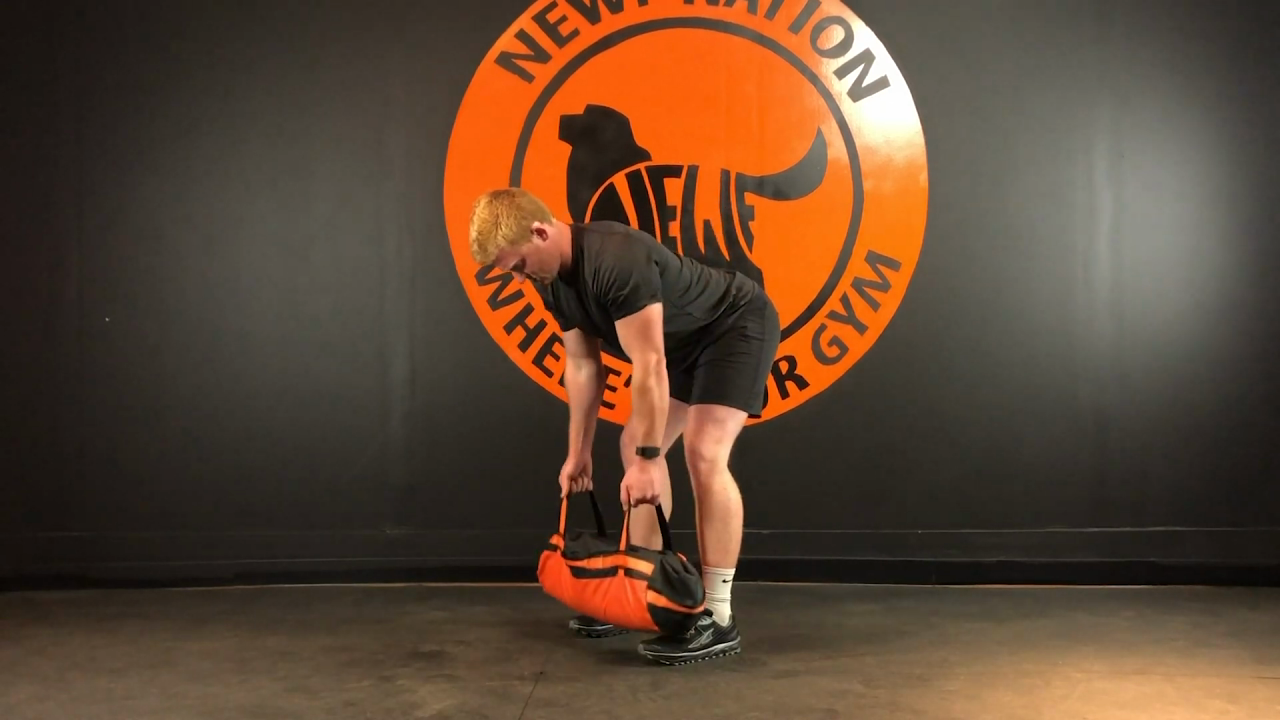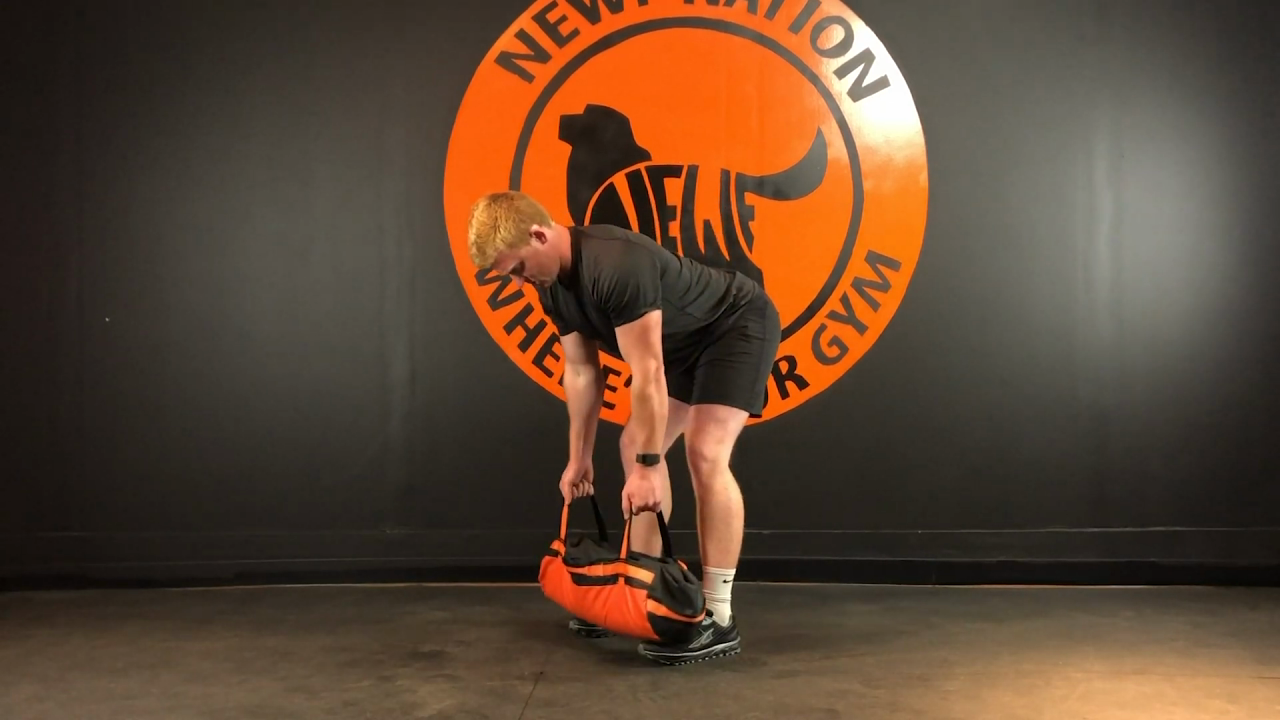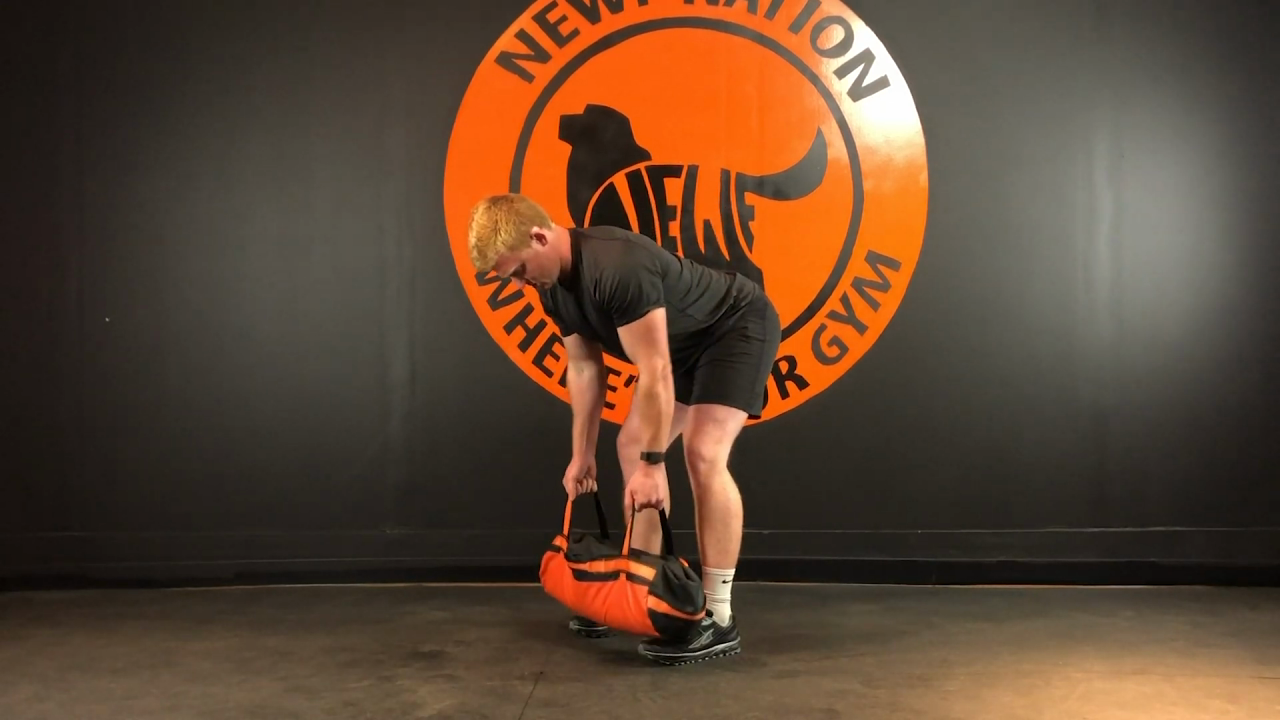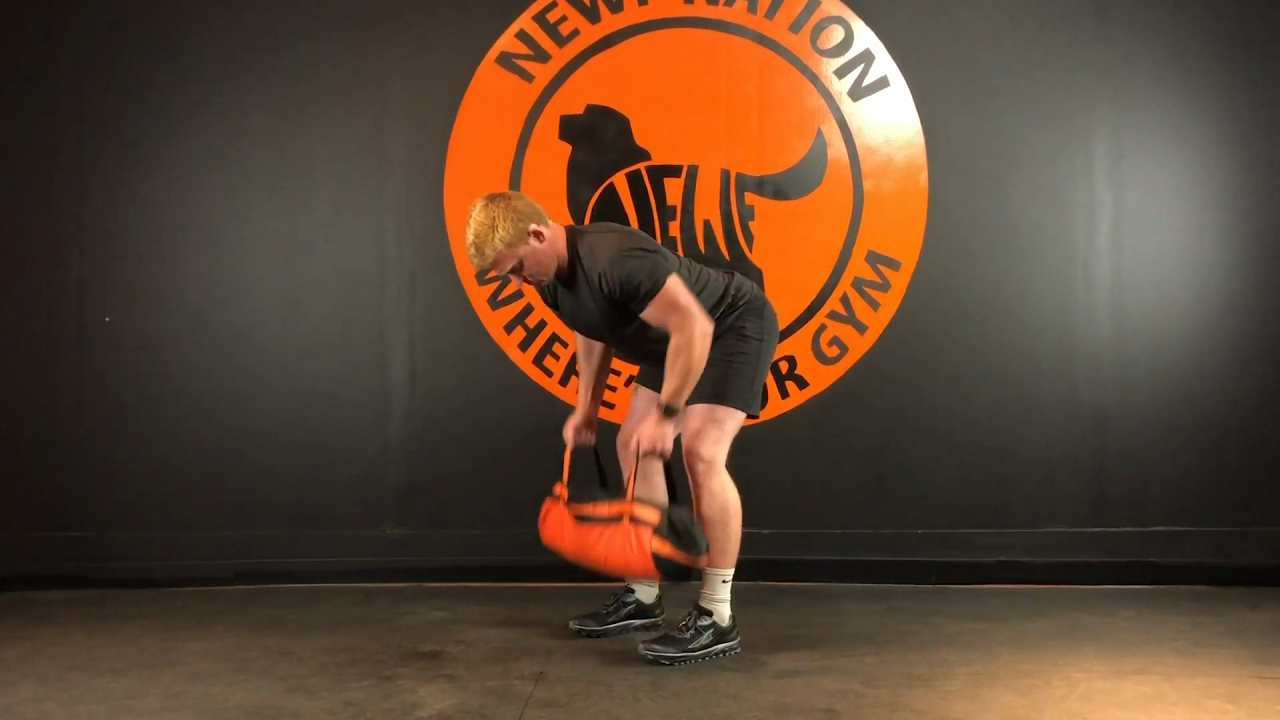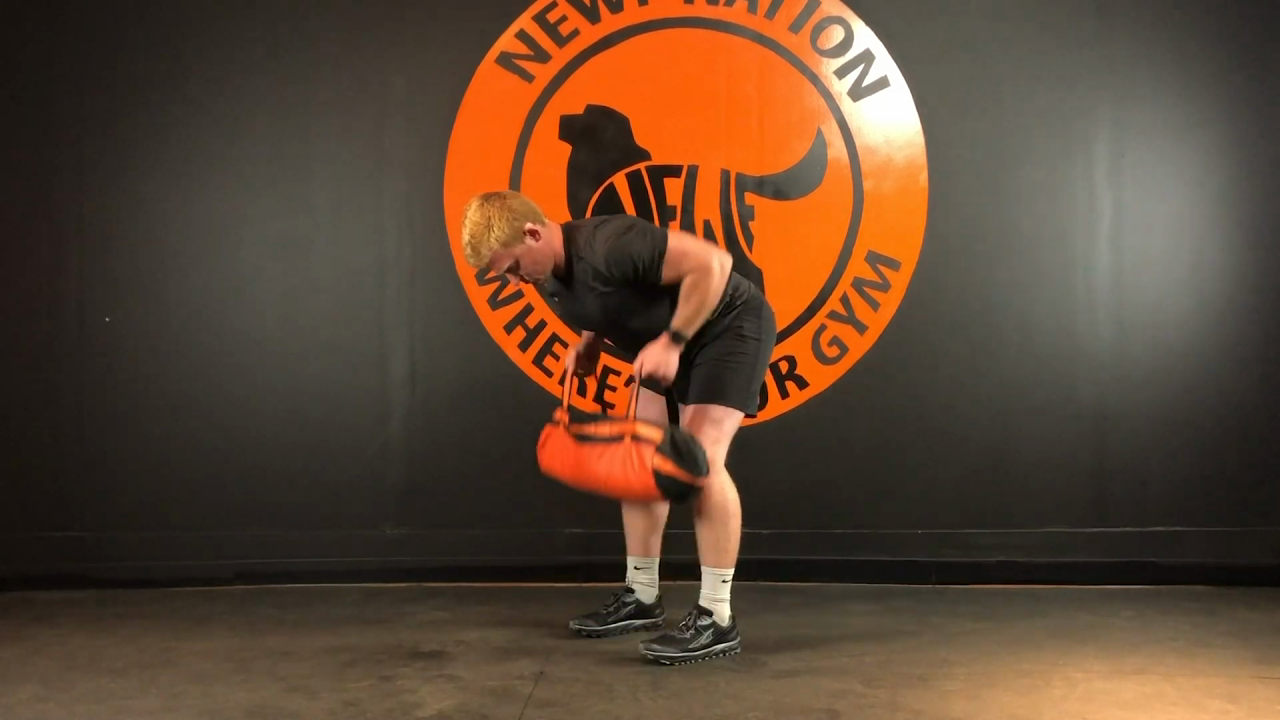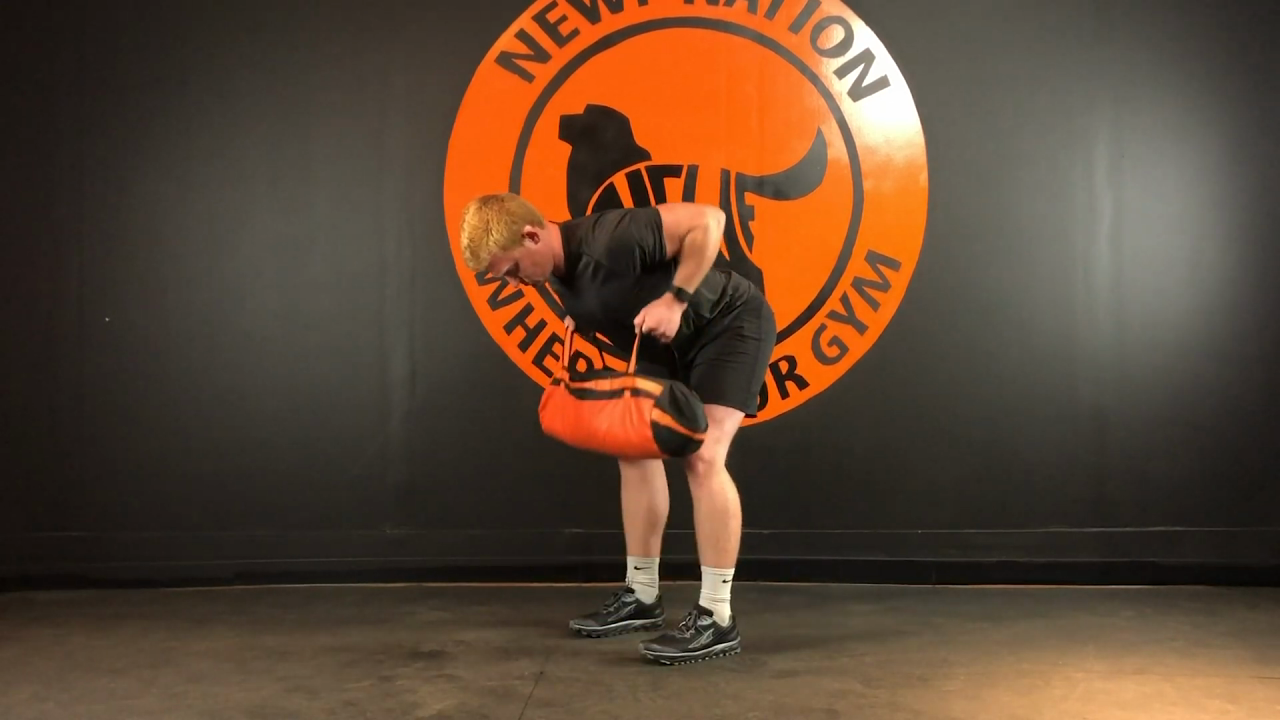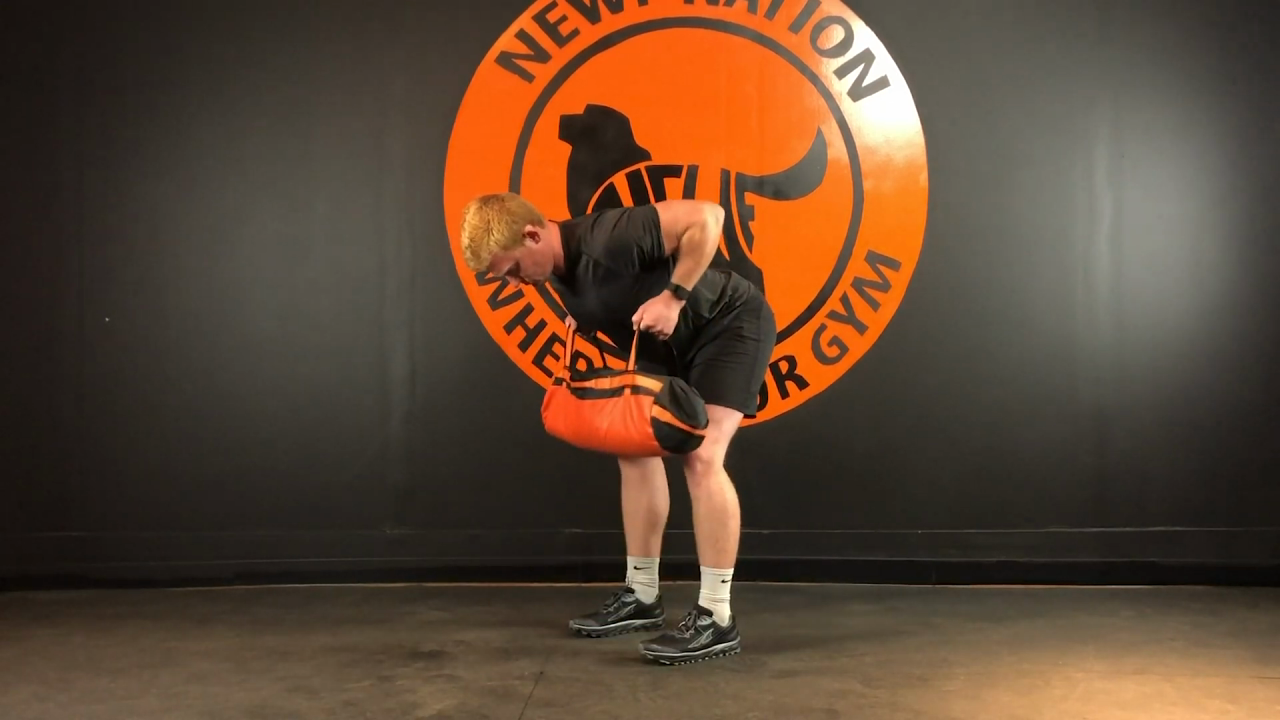
dt=0.2s
person 1, frame 1
left shoulder: (616, 260)
right shoulder: (554, 280)
left elbow: (648, 365)
right elbow: (582, 364)
left wrist: (646, 459)
right wrist: (578, 452)
left hip: (737, 325)
right hip: (682, 339)
left knee: (704, 455)
right knee: (633, 445)
left ankle: (717, 618)
person 1, frame 2
left shoulder: (615, 266)
right shoulder: (552, 283)
left elbow: (647, 372)
right elbow: (580, 370)
left wrist: (647, 467)
right wrist: (579, 459)
left hip: (738, 325)
right hip: (683, 339)
left knee: (706, 455)
right knee: (634, 446)
left ankle: (717, 618)
person 1, frame 3
left shoulder: (615, 267)
right shoulder: (554, 285)
left elbow: (656, 372)
right elbow: (585, 368)
left wrist: (653, 468)
right wrist: (582, 456)
left hip: (737, 326)
right hip: (683, 338)
left knee: (704, 455)
right knee: (631, 446)
left ankle: (717, 618)
person 1, frame 4
left shoulder: (611, 257)
right shoulder: (552, 280)
left elbow: (693, 328)
right elbow: (594, 334)
left wrist: (664, 416)
right wrist: (586, 405)
left hip: (735, 325)
right hip: (673, 343)
left knee: (702, 455)
right knee: (633, 449)
left ankle: (716, 618)
right ankle: (642, 596)
person 1, frame 5
left shoulder: (609, 247)
right shoulder: (553, 275)
left elbow: (713, 263)
left wrist: (672, 343)
right wrist: (585, 350)
left hip: (731, 324)
right hip: (674, 340)
left knee: (702, 455)
left ankle: (716, 618)
right ankle: (641, 597)
person 1, frame 6
left shoulder: (608, 240)
right shoulder: (556, 266)
left elbow: (708, 219)
left wrist: (675, 299)
right wrist: (583, 318)
left hip: (731, 324)
right hip: (672, 339)
left knee: (703, 456)
left ankle: (717, 618)
right ankle: (642, 596)
person 1, frame 7
left shoulder: (607, 238)
right shoulder: (558, 265)
left elbow: (707, 217)
left wrist: (673, 296)
right wrist: (585, 314)
left hip: (730, 324)
right hip: (672, 337)
left knee: (701, 455)
left ankle: (716, 617)
right ankle: (641, 596)
